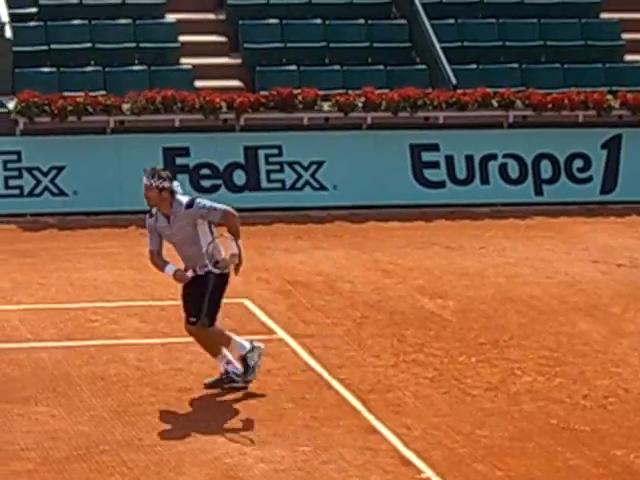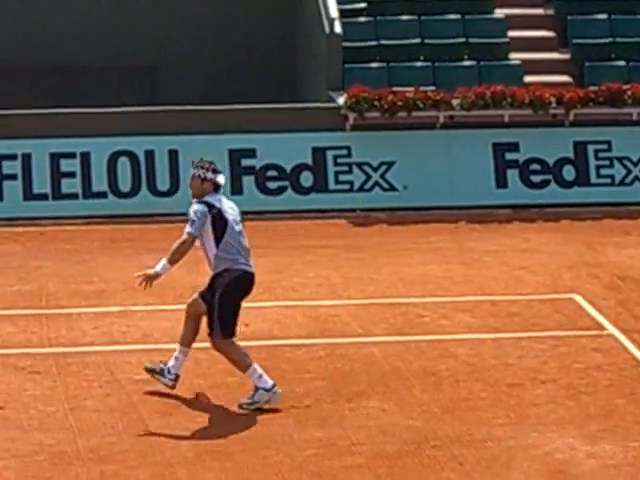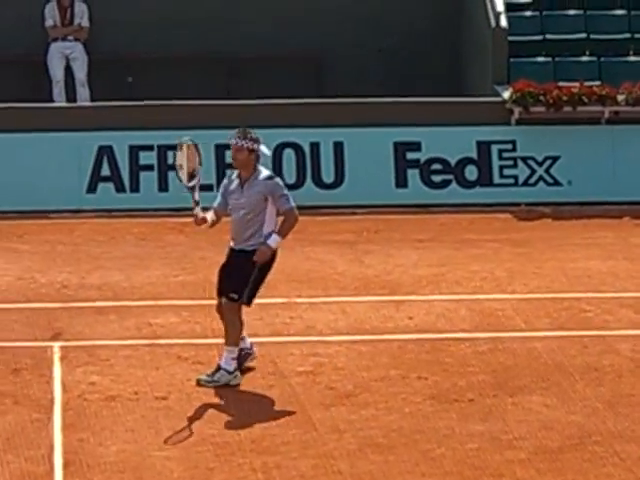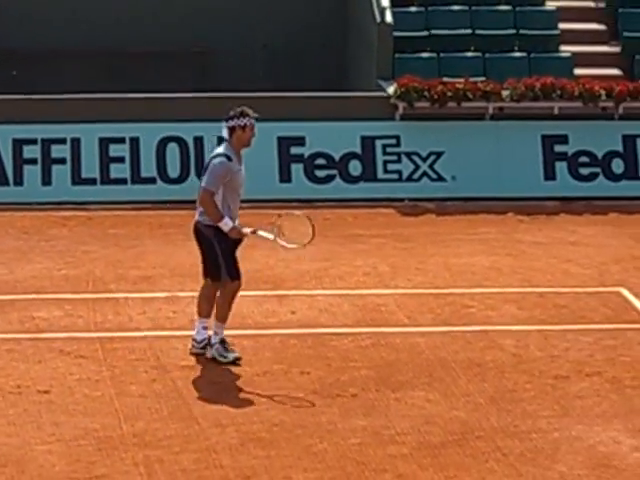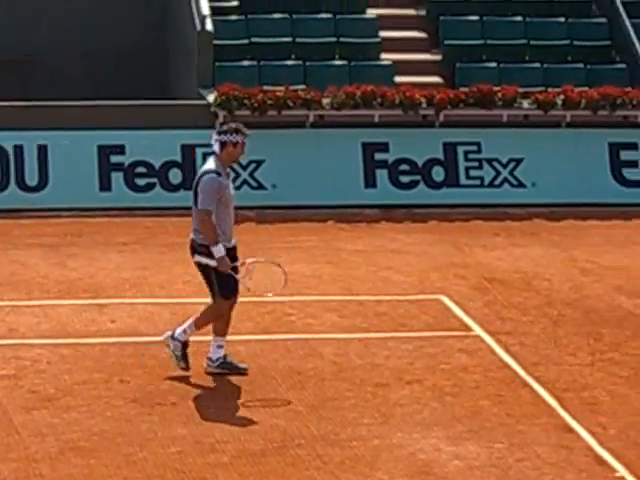
dt=1s
person 1, frame 1
left shoulder: (191, 207)
right shoulder: (154, 220)
left elbow: (231, 216)
right elbow: (154, 255)
left wrist: (235, 249)
right wrist: (172, 270)
left hip: (213, 271)
right hip: (192, 272)
left knee: (198, 327)
right knee: (194, 328)
left ankle: (247, 350)
right ankle: (234, 372)
person 1, frame 2
left shoulder: (202, 207)
right shoulder: (228, 206)
left elbow: (186, 241)
left wrist: (160, 269)
left hip: (230, 277)
right hip: (239, 274)
left knee: (221, 340)
right knee: (194, 310)
left ankle: (265, 388)
right ankle: (171, 371)
person 1, frame 3
left shoulder: (269, 182)
right shoulder: (229, 182)
left elbow: (292, 215)
right elbow: (217, 214)
left wrist: (270, 244)
right wrist: (205, 217)
left hip: (258, 254)
right hip: (237, 250)
left knee: (232, 306)
right knee: (223, 306)
left ankle: (229, 369)
right ankle: (244, 349)
person 1, frame 4
left shoulder: (235, 157)
right shoulder: (222, 161)
right elbow: (205, 199)
left wrist: (233, 226)
right wrist: (229, 226)
left hip: (222, 229)
right hip: (211, 229)
left knee: (212, 283)
right knee: (231, 283)
left ankle: (201, 338)
right ankle: (216, 341)
person 1, frame 5
left shoulder: (222, 172)
right shoulder: (211, 177)
right elbow: (204, 220)
left wrist: (227, 248)
right wrist: (220, 253)
left hip: (222, 248)
right hip: (208, 250)
left knee: (229, 300)
right knee: (224, 302)
left ankle: (217, 357)
right ankle: (180, 336)
